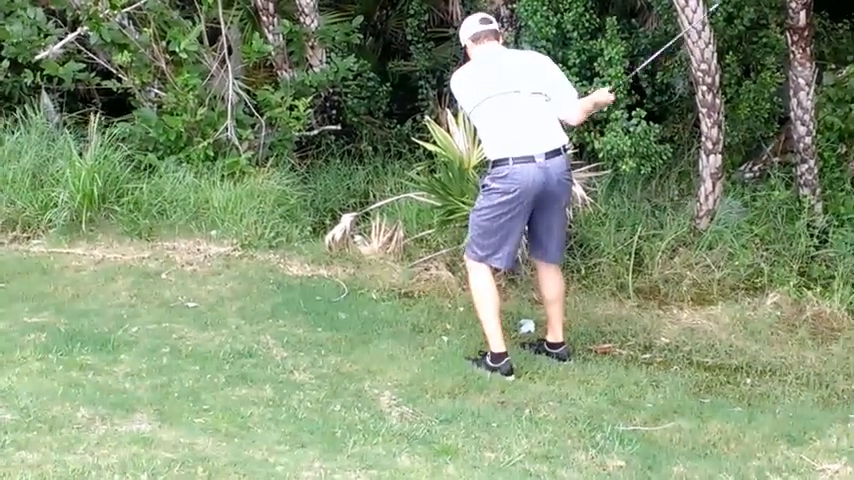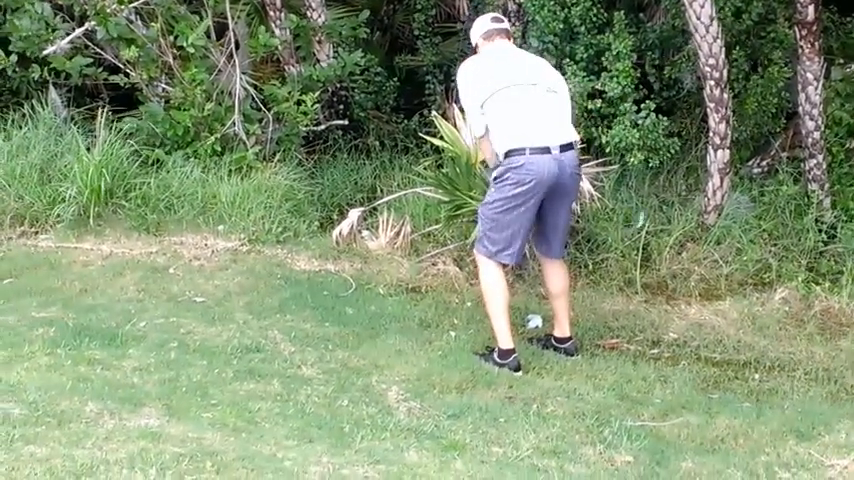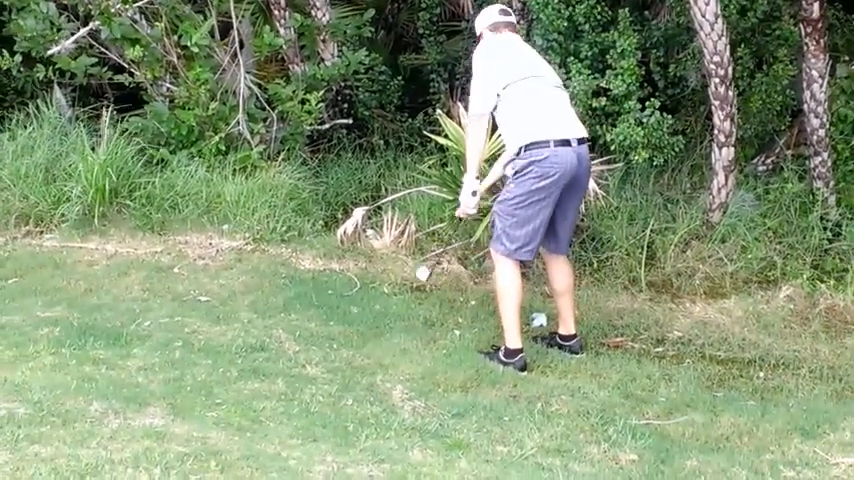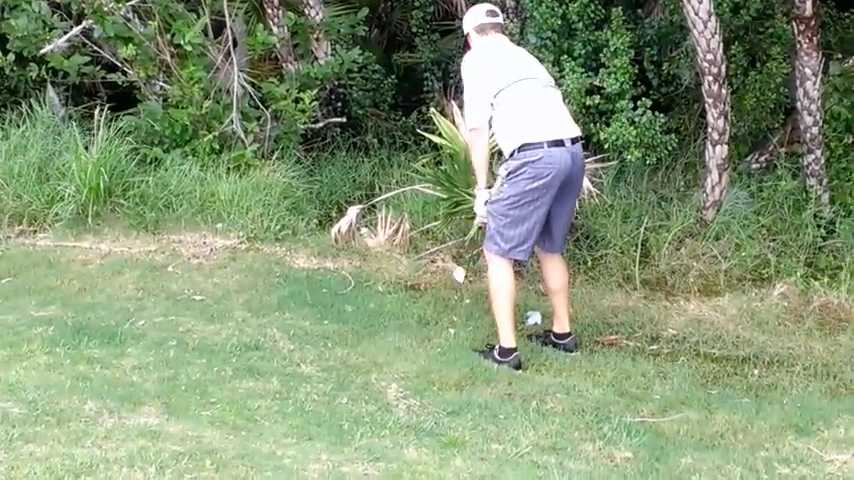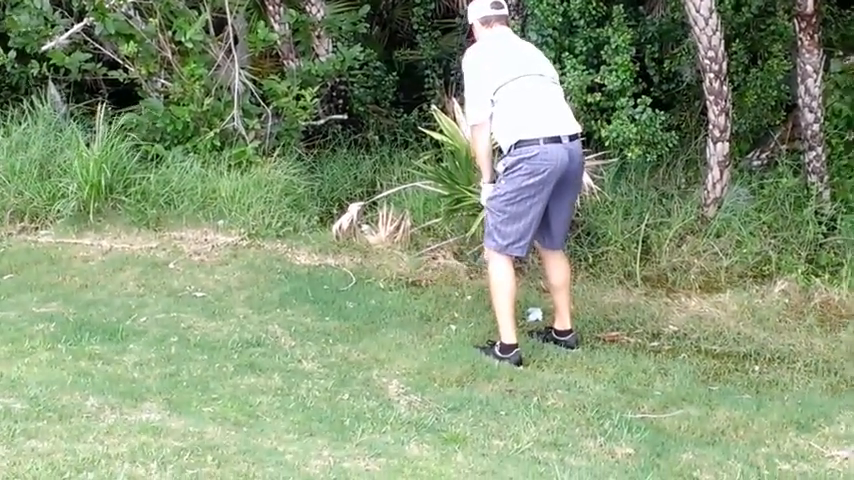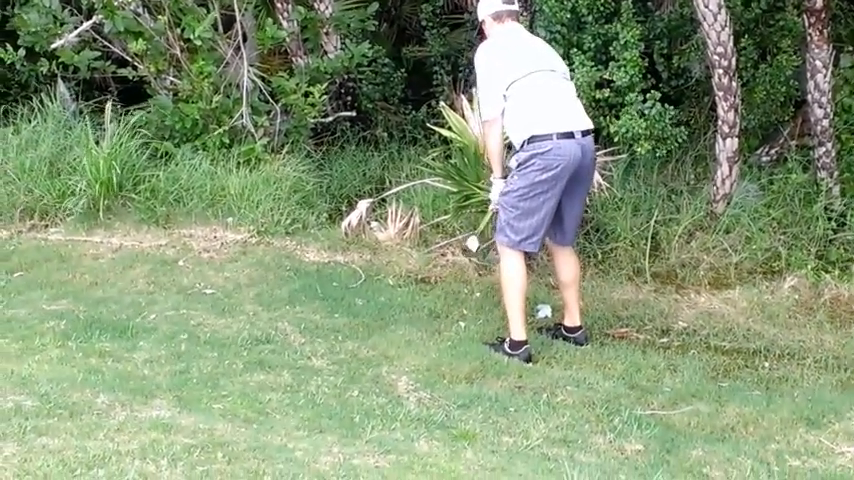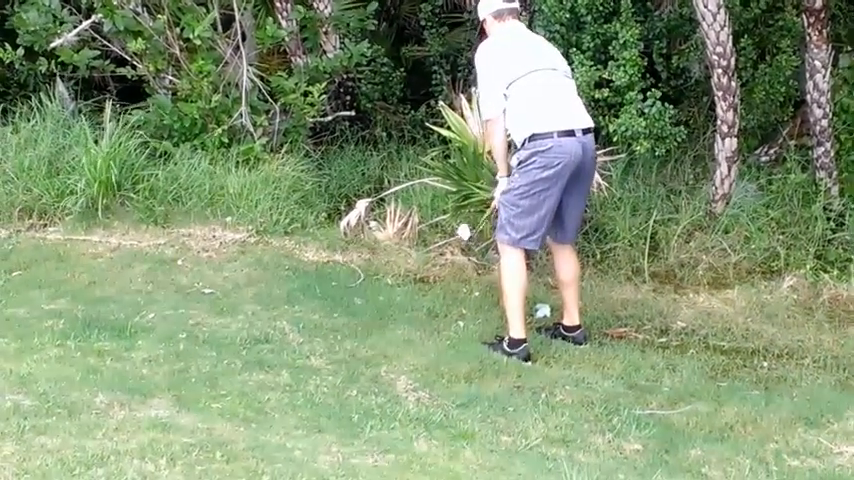
dt=0.3s
person 1, frame 1
left shoulder: (461, 79)
right shoulder: (534, 60)
right elbow: (573, 114)
right wrist: (595, 100)
left hip: (510, 171)
right hip: (556, 164)
left knee: (477, 261)
right knee: (547, 258)
left ankle: (498, 356)
right ankle: (556, 341)
person 1, frame 2
left shoulder: (470, 68)
right shoulder: (543, 66)
left elbow: (481, 137)
left wrist: (503, 170)
left hip: (523, 162)
right hip: (566, 158)
left knee: (487, 256)
right knee: (551, 252)
left ankle: (505, 351)
right ankle: (563, 336)
person 1, frame 3
left shoulder: (489, 50)
right shoulder: (534, 58)
left elbow: (479, 119)
left wrist: (471, 180)
right wrist: (486, 184)
left hip: (543, 156)
right hip: (578, 153)
left knee: (504, 252)
right knee: (555, 249)
left ankle: (512, 351)
right ankle: (568, 335)
person 1, frame 4
left shoulder: (477, 57)
right shoulder: (525, 57)
left elbow: (478, 131)
left wrist: (482, 190)
right wrist: (498, 187)
left hip: (537, 157)
right hip: (572, 152)
left knee: (498, 253)
right knee: (550, 248)
left ankle: (506, 349)
right ankle: (562, 332)
person 1, frame 5
left shoulder: (477, 53)
right shoulder: (531, 50)
left elbow: (479, 125)
left wrist: (487, 181)
left hip: (532, 152)
right hip: (570, 147)
left knee: (498, 250)
right knee: (552, 245)
left ankle: (507, 346)
right ankle: (563, 329)
person 1, frame 6
left shoulder: (489, 49)
right shoulder: (541, 45)
left elbow: (492, 121)
left wrist: (498, 177)
left hip: (545, 147)
right hip: (583, 142)
left knee: (510, 245)
right knee: (562, 241)
left ankle: (517, 342)
right ankle: (572, 325)
person 1, frame 7
left shoulder: (490, 48)
right shoulder: (542, 44)
left elbow: (494, 120)
left wrist: (503, 176)
left hip: (547, 145)
right hip: (583, 140)
left knee: (510, 242)
right knee: (562, 239)
left ankle: (516, 340)
right ankle: (571, 325)
